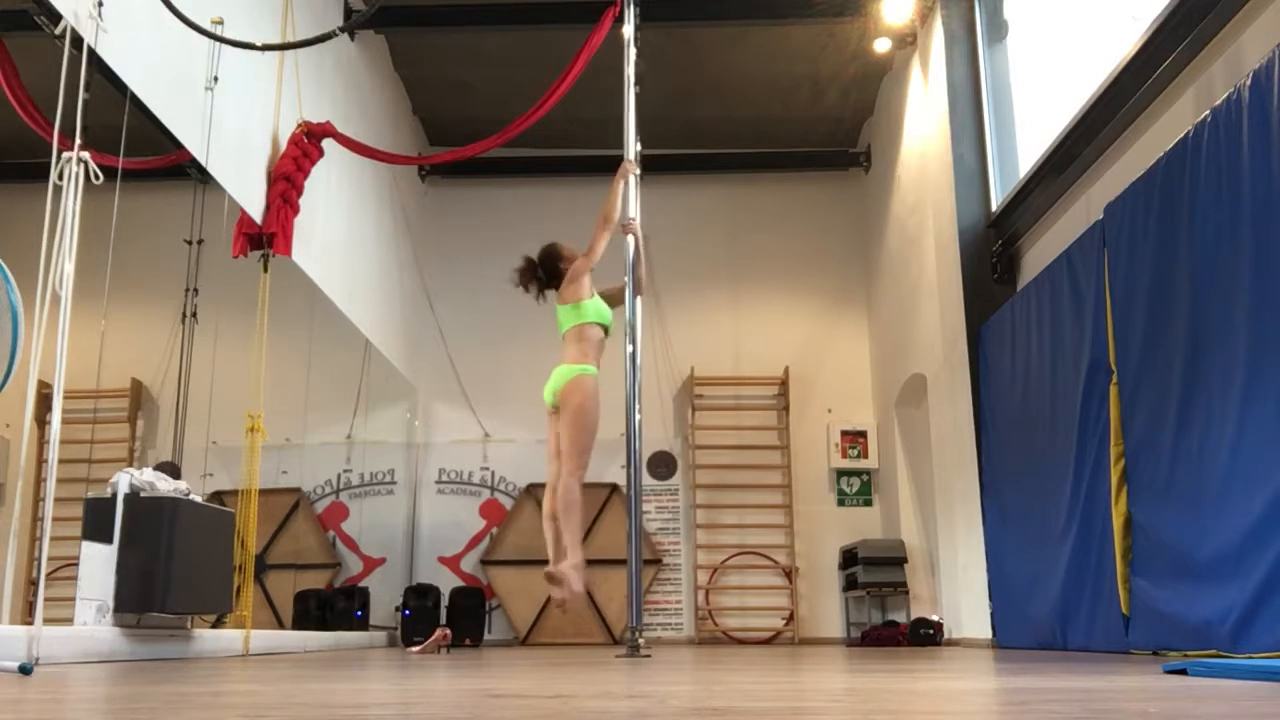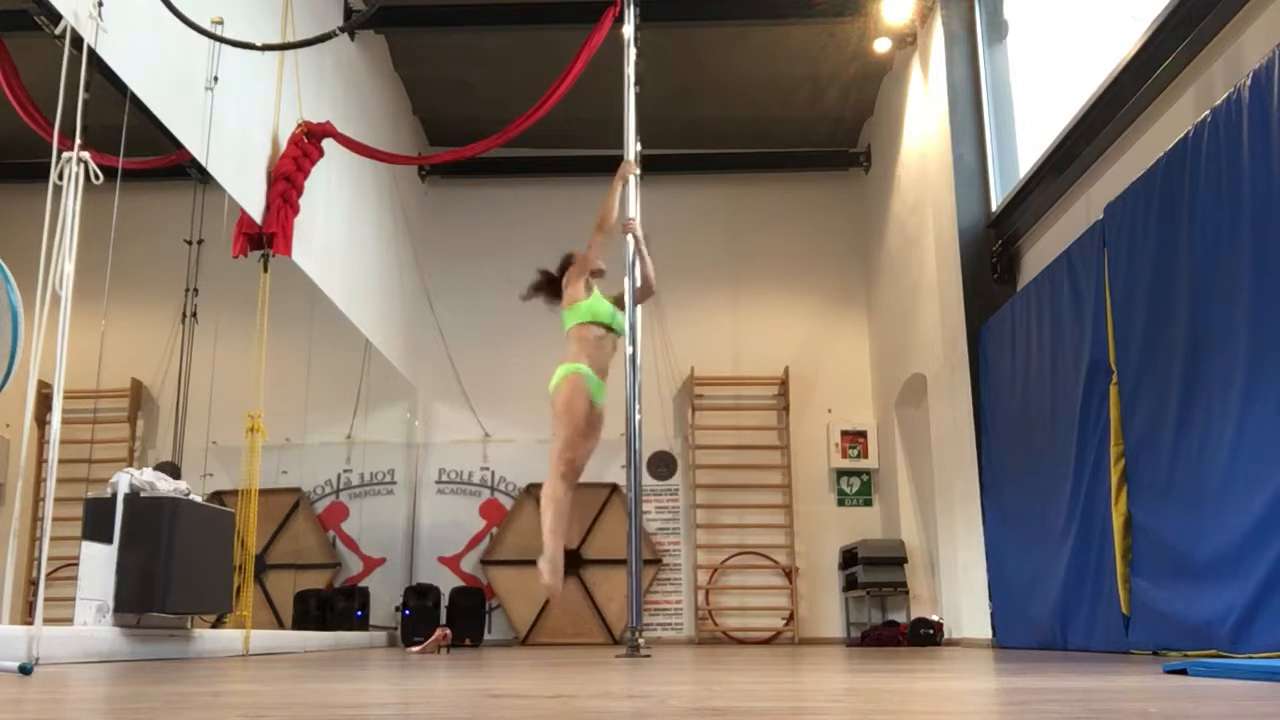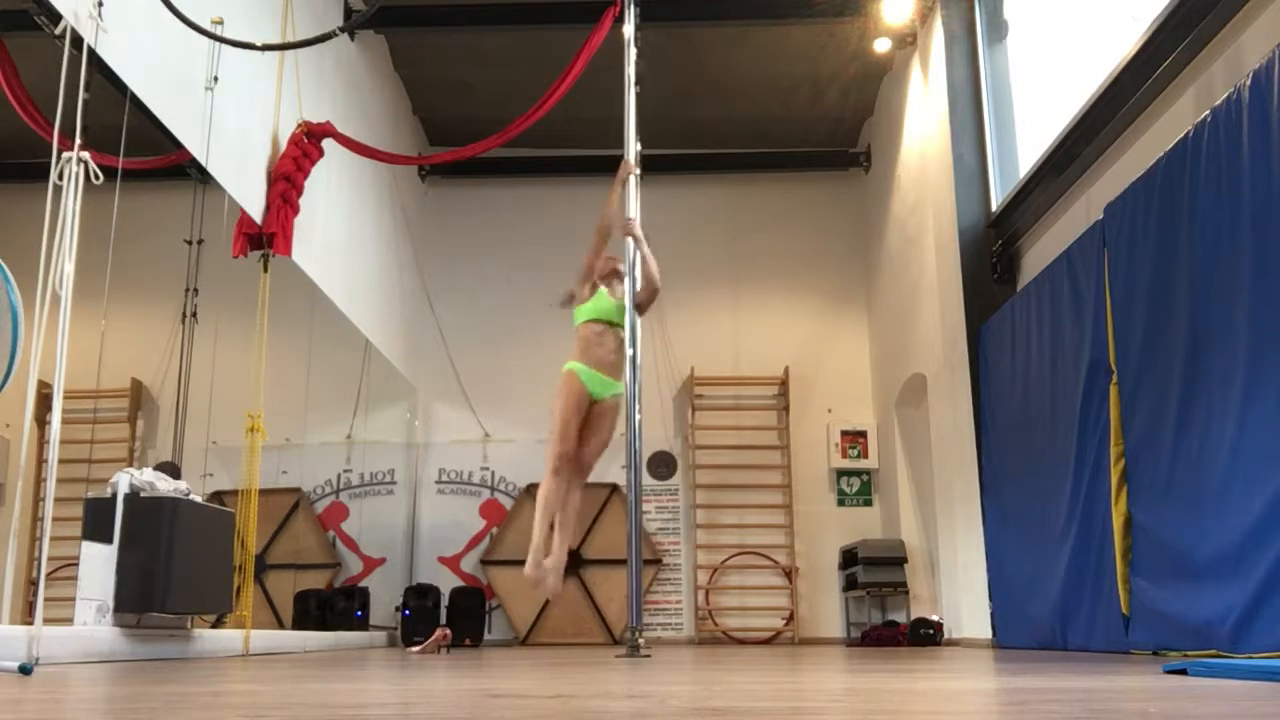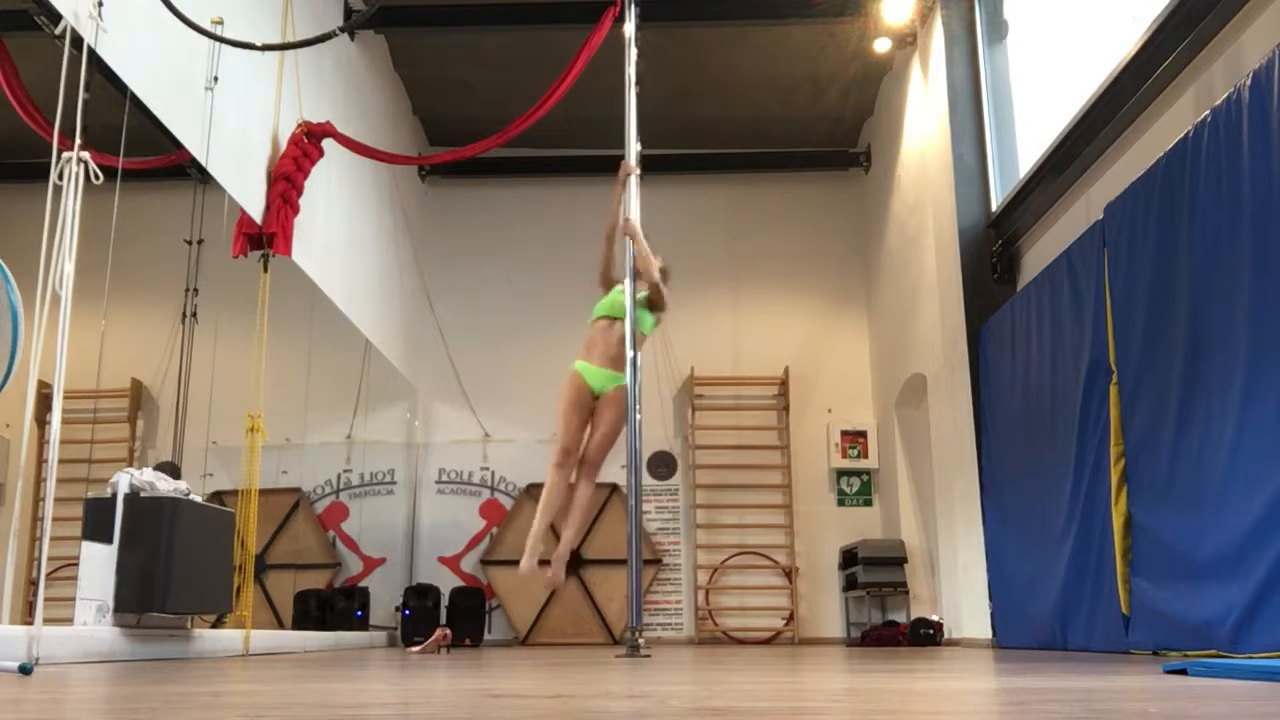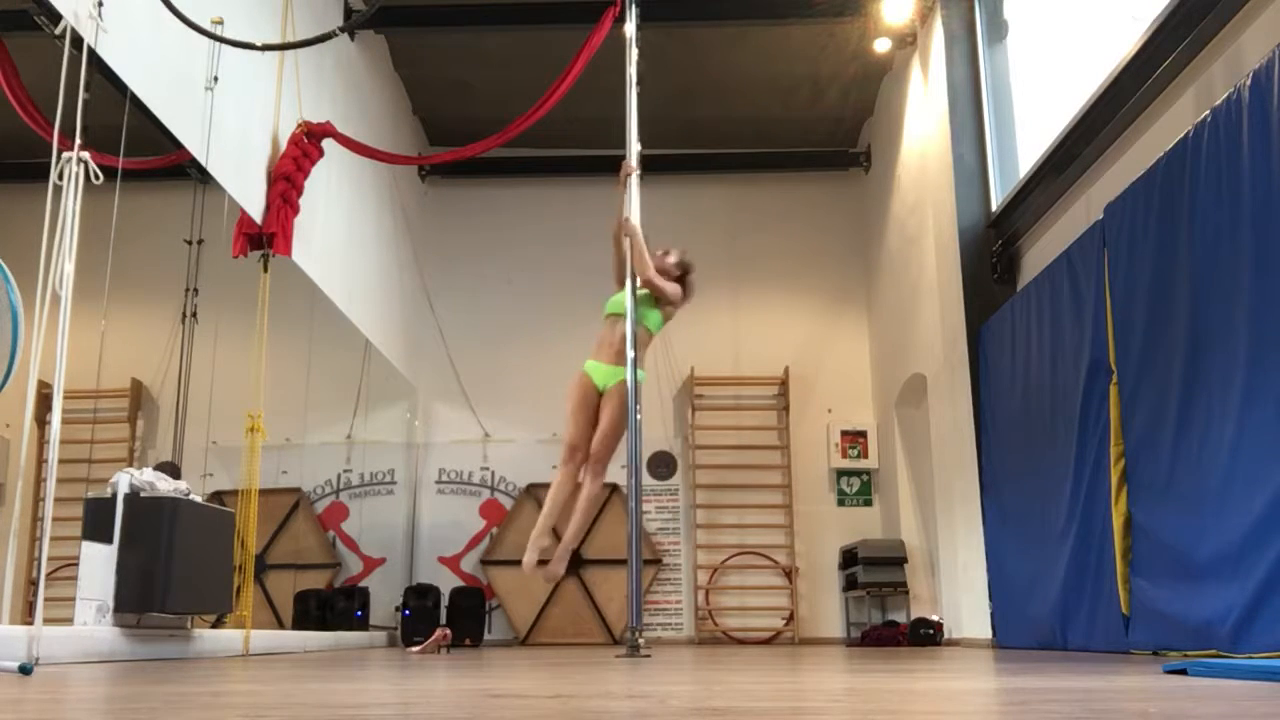
dt=0.1s
person 1, frame 1
left shoulder: (595, 299)
right shoulder: (573, 280)
left elbow: (635, 285)
right elbow: (604, 227)
left wrist: (636, 238)
right wrist: (622, 178)
left hip: (568, 385)
right hip: (578, 380)
left knee: (564, 475)
right knee: (569, 473)
left ankle: (560, 562)
right ankle: (569, 560)
person 1, frame 2
left shoulder: (607, 303)
right shoulder: (574, 282)
left elbow: (647, 287)
right elbow: (601, 228)
left wrist: (638, 241)
right wrist: (620, 178)
left hip: (590, 389)
right hip: (575, 379)
left knee: (569, 473)
right knee: (562, 469)
left ankle: (554, 559)
right ankle: (550, 553)
person 1, frame 3
left shoulder: (639, 301)
right shoulder: (589, 286)
left elbow: (651, 281)
right elbow: (601, 234)
left wrist: (638, 235)
right wrist: (618, 185)
left hip: (610, 390)
right hip: (577, 376)
left knee: (580, 472)
right knee: (560, 462)
left ankle: (558, 558)
right ankle: (538, 550)
person 1, frame 4
left shoulder: (655, 304)
right shoulder: (611, 286)
left elbow: (654, 280)
right elbow: (610, 236)
left wrist: (639, 235)
right wrist: (620, 185)
left hip: (619, 386)
right hip: (584, 374)
left knee: (590, 468)
right knee: (563, 458)
left ankle: (564, 551)
right ankle: (535, 542)
person 1, frame 5
left shoulder: (671, 297)
right shoulder: (635, 280)
left elbow: (650, 278)
right elbow: (621, 238)
left wrist: (637, 236)
right wrist: (624, 187)
left hip: (626, 379)
right hip: (593, 372)
left knee: (596, 462)
right knee: (571, 454)
left ankle: (566, 547)
right ankle: (541, 534)
